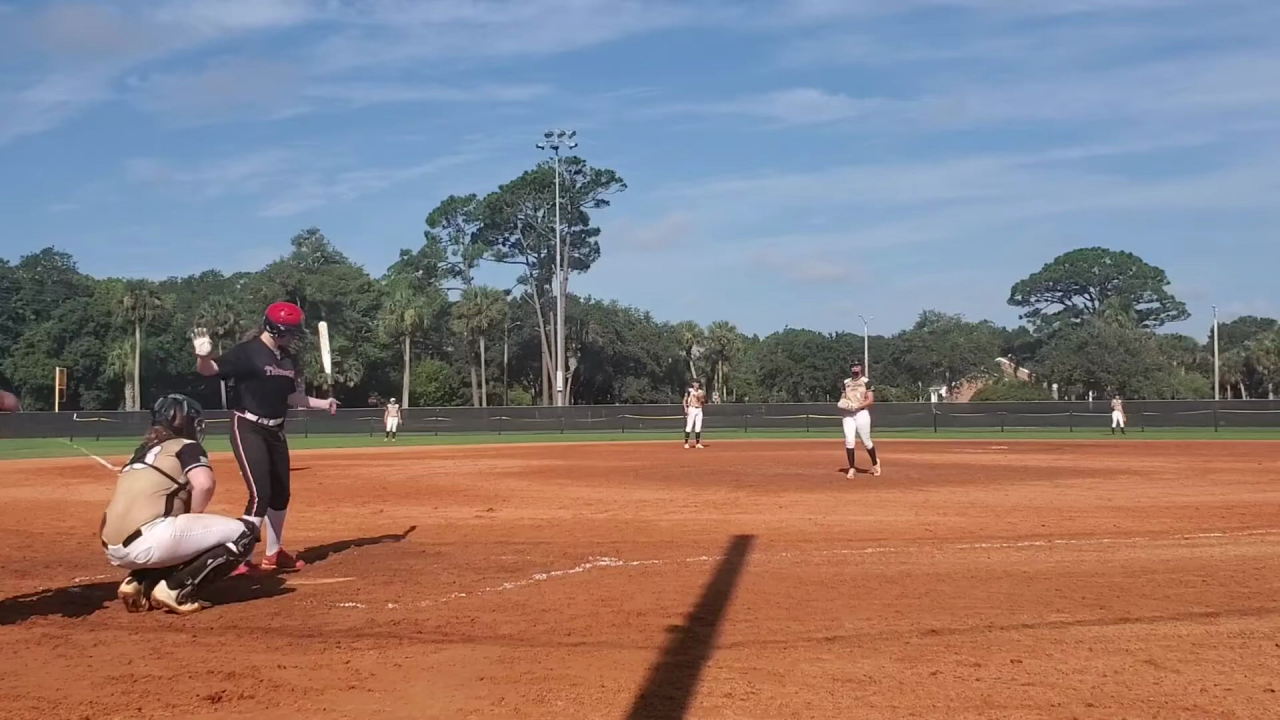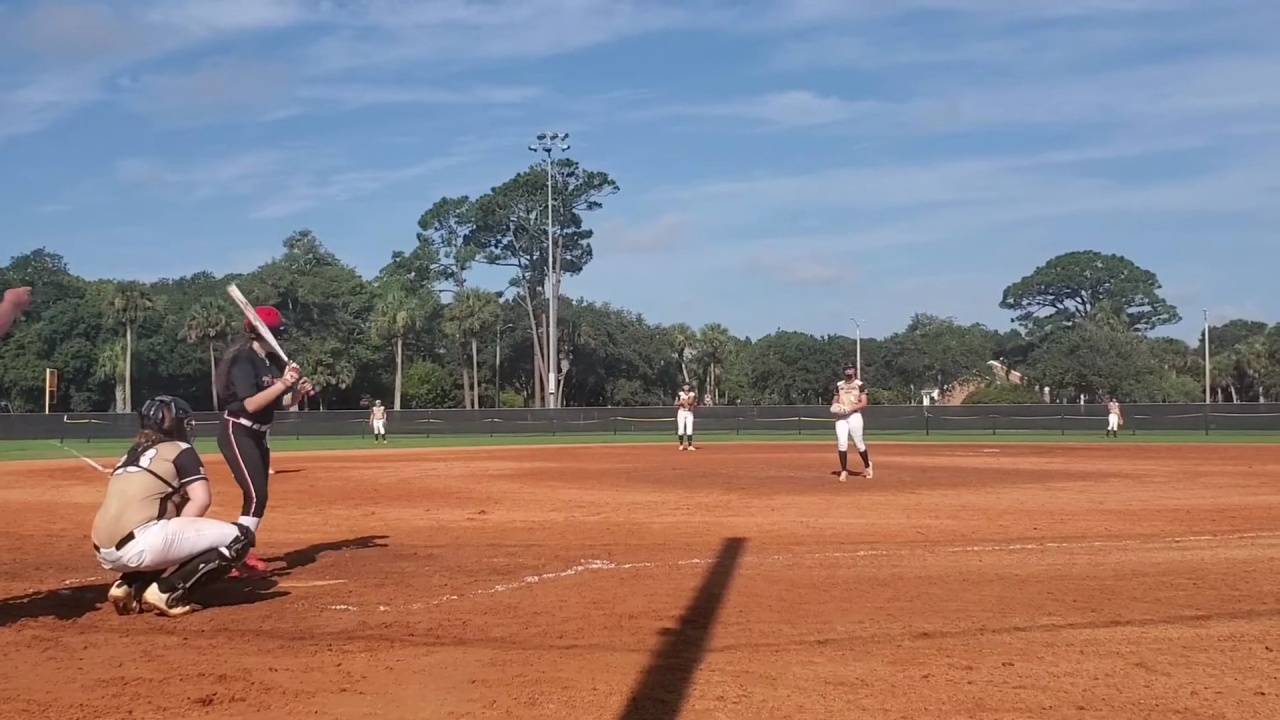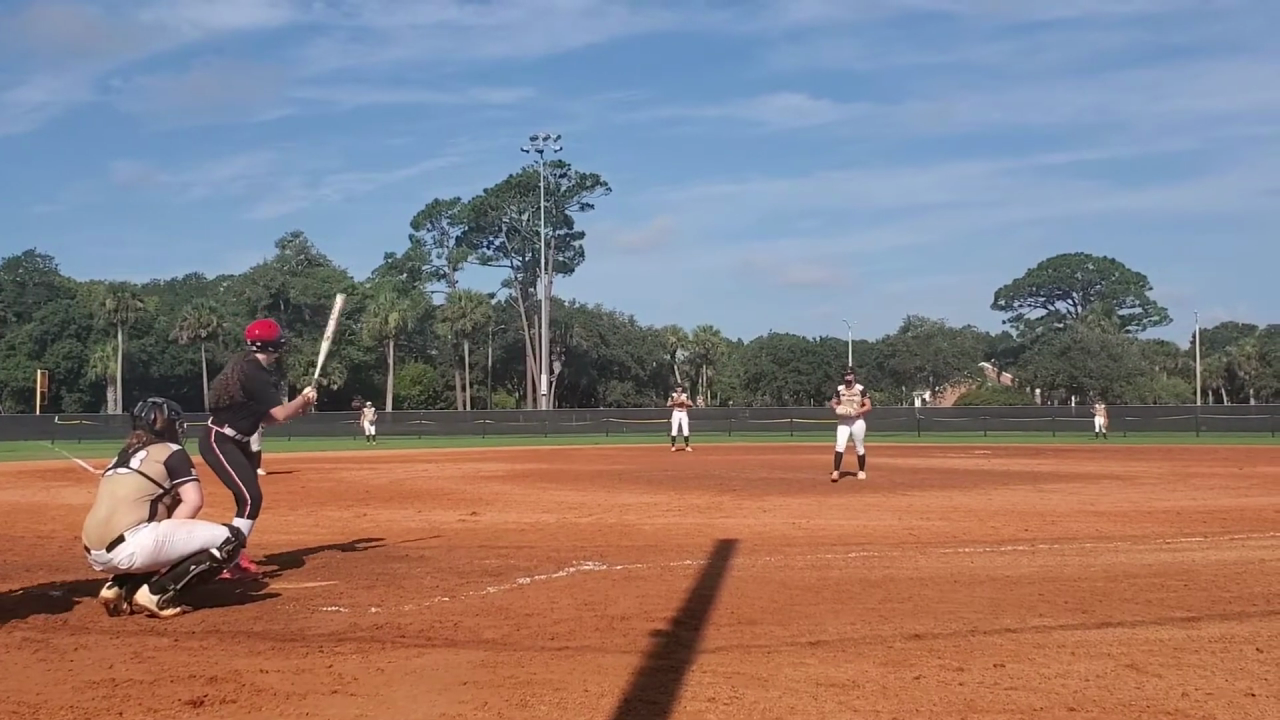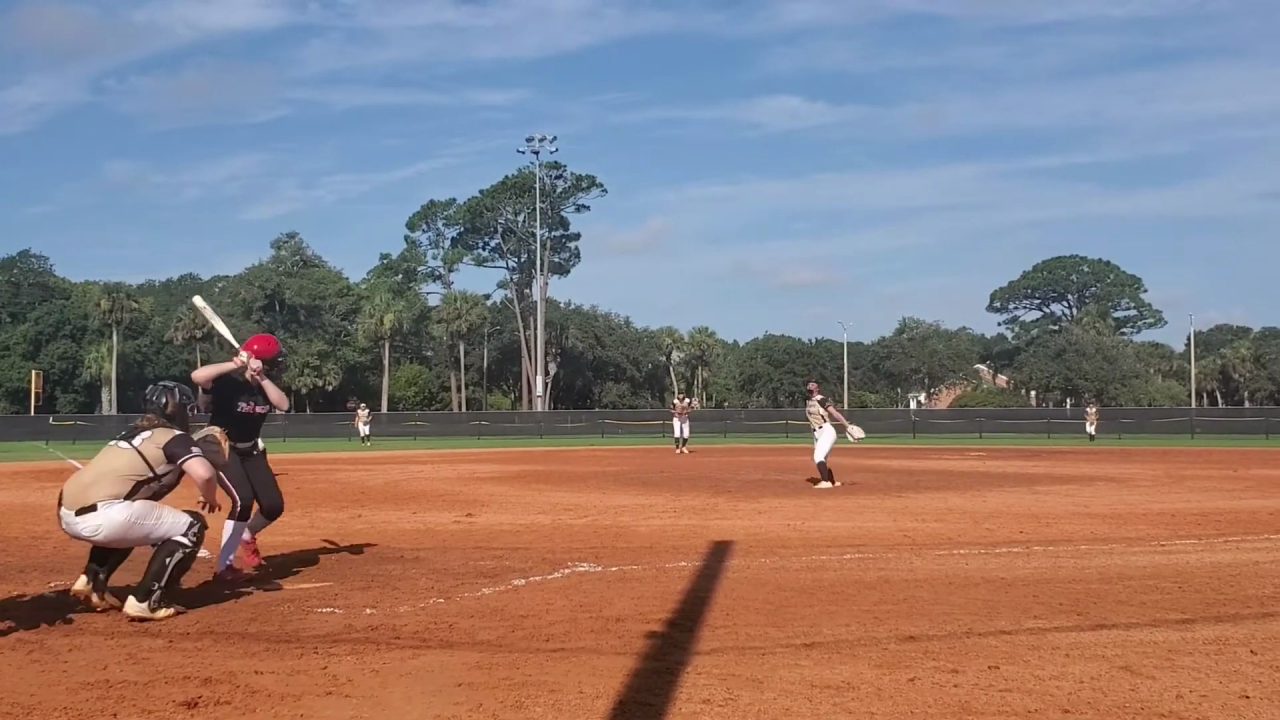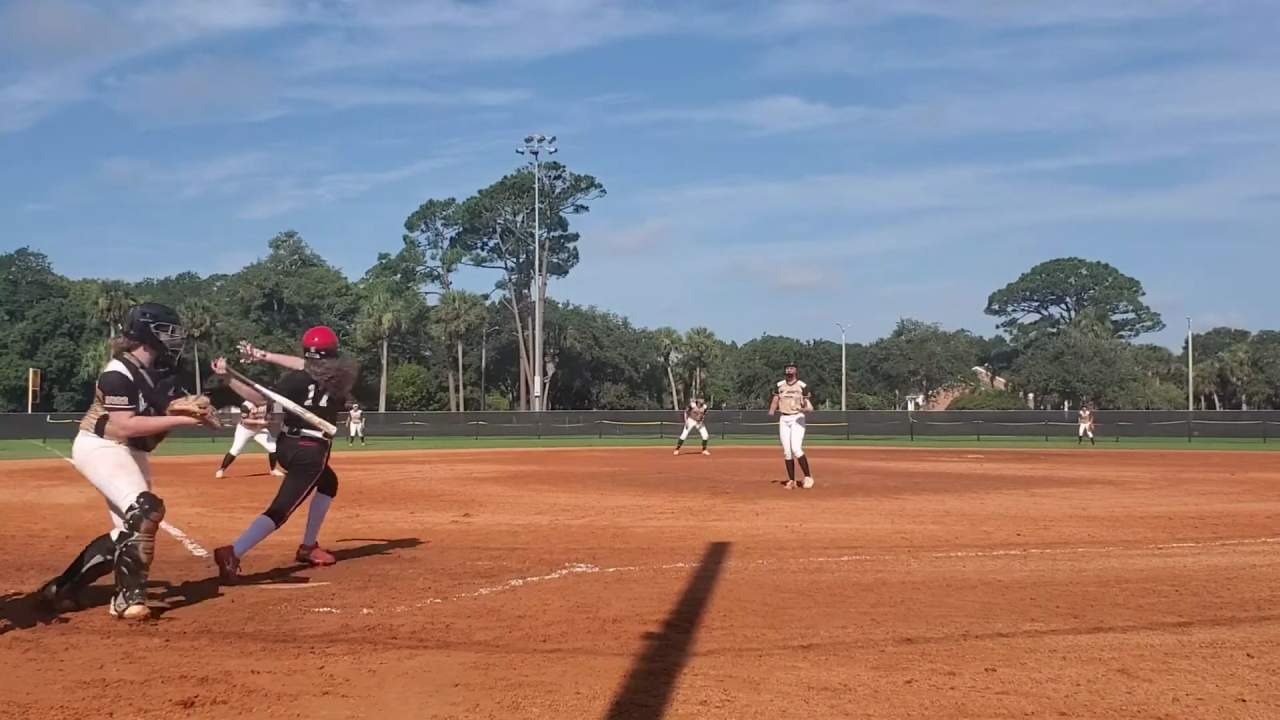
dt=1s
person 1, frame 1
left shoulder: (289, 358)
right shoulder: (247, 351)
right elbow: (208, 370)
left wrist: (321, 402)
right wrist: (203, 355)
left hip: (275, 430)
right hip: (248, 429)
left knee: (281, 493)
right knee: (260, 494)
left ankle: (273, 553)
person 1, frame 2
left shoulder: (273, 361)
right shoulder: (243, 360)
left elbow: (284, 403)
right elbow: (250, 404)
left wrist: (299, 390)
right wrist: (282, 384)
left hip: (257, 435)
right hip: (237, 433)
left knee: (258, 496)
right knee: (256, 495)
person 1, frame 3
left shoulder: (250, 367)
right shoulder: (255, 373)
left elbow: (265, 417)
right elbow: (280, 415)
left wrist: (300, 405)
right wrist: (303, 399)
left hip: (236, 442)
right hip: (218, 441)
left knee: (248, 499)
right knee: (251, 498)
right ankle: (230, 563)
person 1, frame 4
left shoulder: (265, 384)
right shoulder: (229, 381)
left elbow: (283, 404)
right elbow: (197, 376)
left wrist: (261, 377)
right wrist: (233, 364)
left hip: (250, 450)
left knee: (274, 505)
right knee: (243, 500)
left ankle: (247, 536)
right ankle: (224, 566)
person 1, frame 5
left shoulder: (297, 378)
right shoulder: (336, 376)
left elbow: (260, 399)
right elbow: (308, 367)
left wrist: (228, 375)
right wrist: (266, 357)
left hip: (287, 446)
right hip: (312, 449)
left knee: (328, 482)
right knee: (280, 510)
left ankle: (309, 546)
right ankle: (232, 553)
person 2, frame 1
left shoulder: (143, 451)
right shoulder: (185, 446)
right elbow: (204, 483)
right wrist: (195, 516)
left hip: (115, 548)
right hip: (147, 539)
right knee: (244, 533)
left ankle: (139, 583)
right ankle: (175, 589)
person 2, frame 2
left shoulder: (133, 453)
right shoulder: (179, 450)
right elbow: (201, 499)
right wrist: (177, 536)
left hip: (105, 551)
right hip: (138, 544)
right knee: (239, 537)
left ankle: (128, 586)
right ankle: (166, 592)
person 2, frame 3
left shoulder: (124, 455)
right shoulder: (171, 451)
right elbow: (193, 501)
right wrist: (167, 538)
right hip: (128, 547)
right knee: (230, 538)
left ankle: (118, 589)
right ankle: (157, 594)
person 2, frame 4
left shoulder: (135, 433)
right shoulder: (175, 437)
right elbow: (204, 473)
right wrist: (210, 498)
left hip: (69, 513)
right hip: (100, 515)
right knee: (191, 527)
left ankle: (93, 582)
right ankle: (146, 601)
person 2, frame 5
left shoulder: (163, 366)
right shoulder: (120, 372)
left elbow: (171, 406)
right elbow: (125, 425)
left wrist: (187, 412)
right wrist: (179, 419)
left hip: (133, 453)
right hip: (101, 447)
left knee: (129, 530)
right knee: (144, 509)
left ankle: (62, 588)
right ankle: (128, 597)
